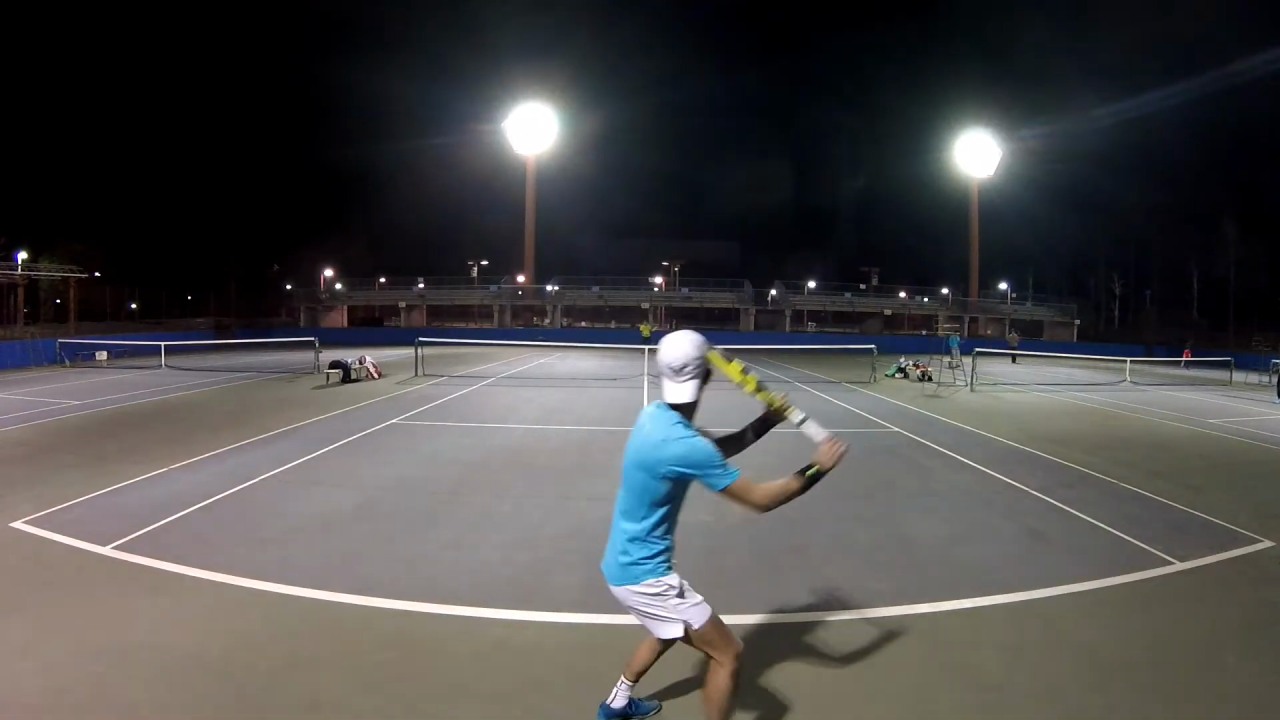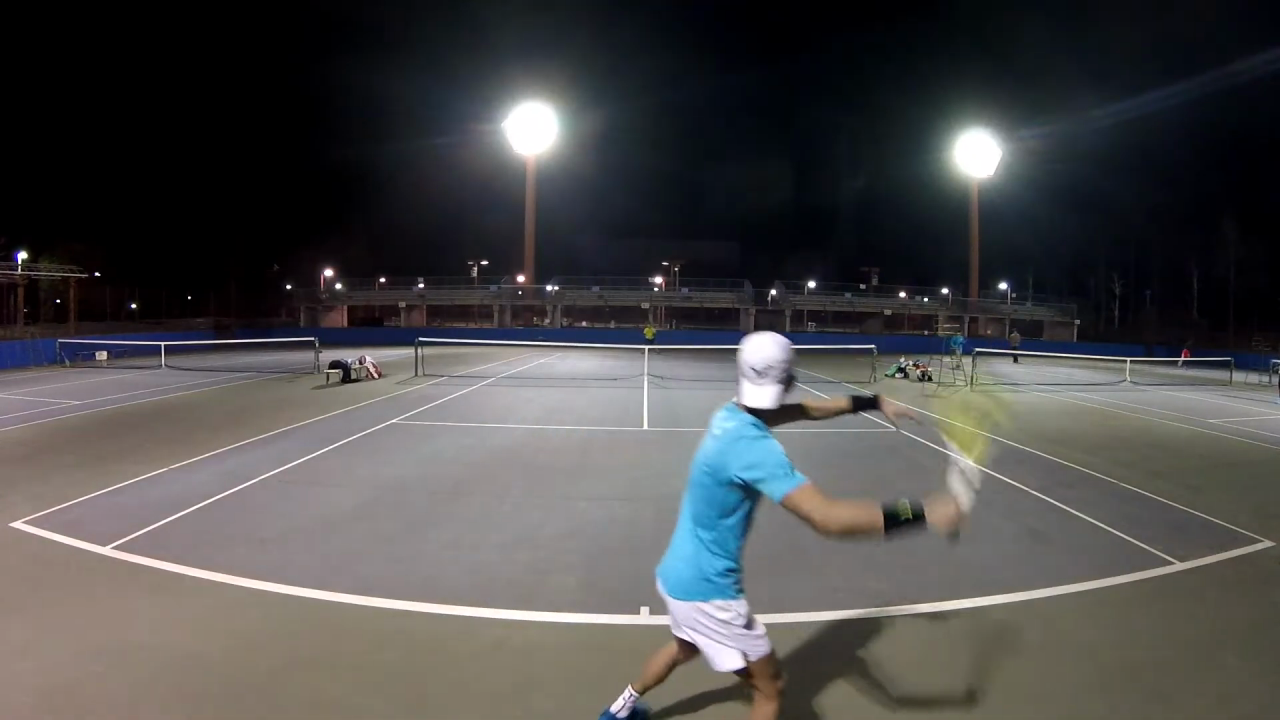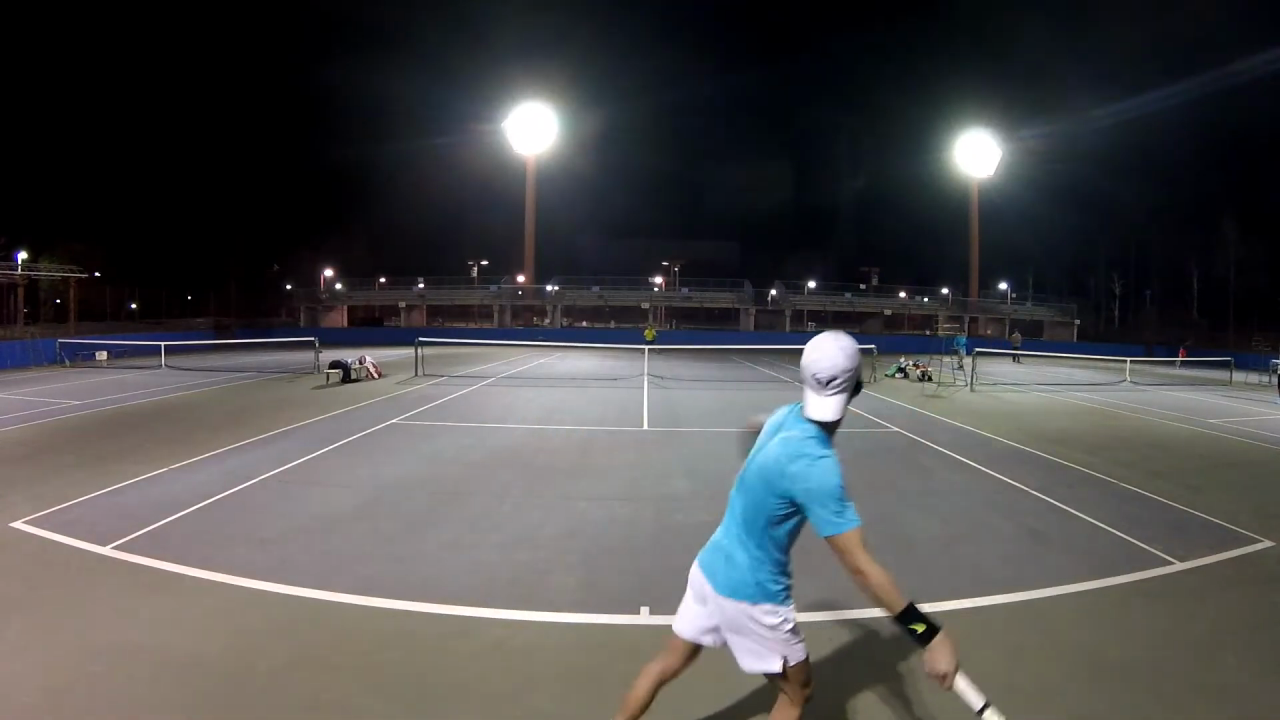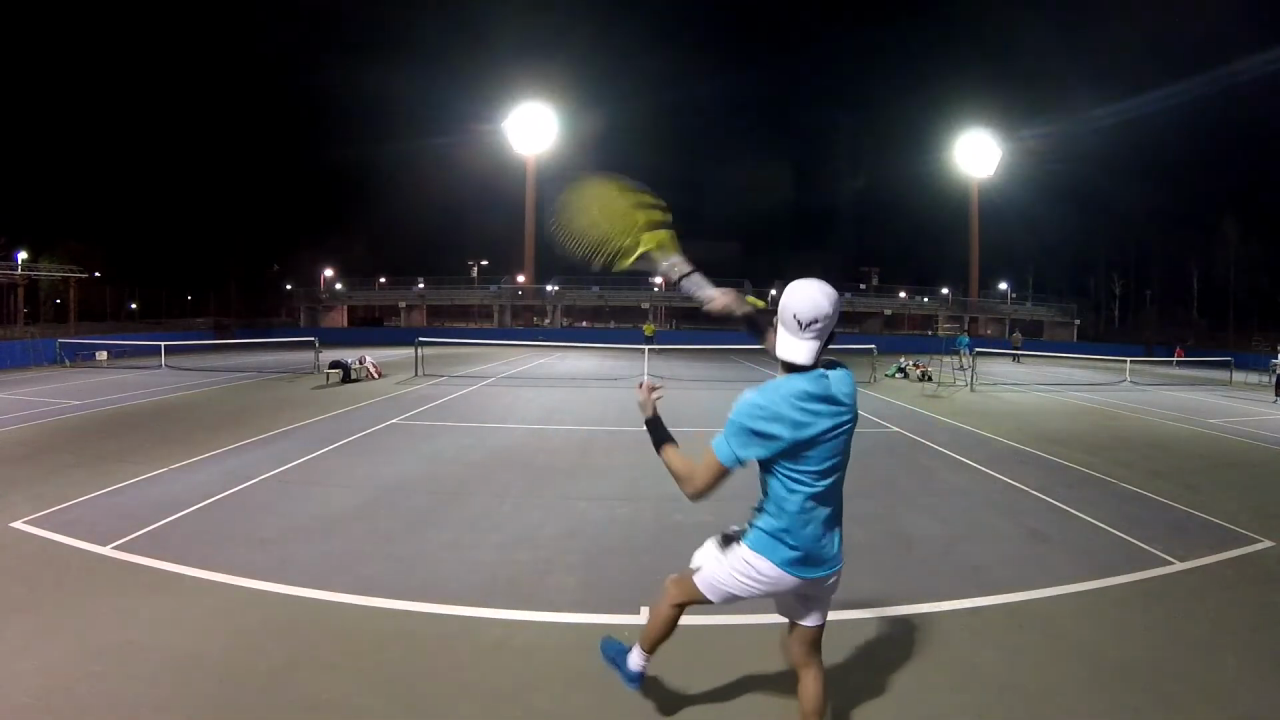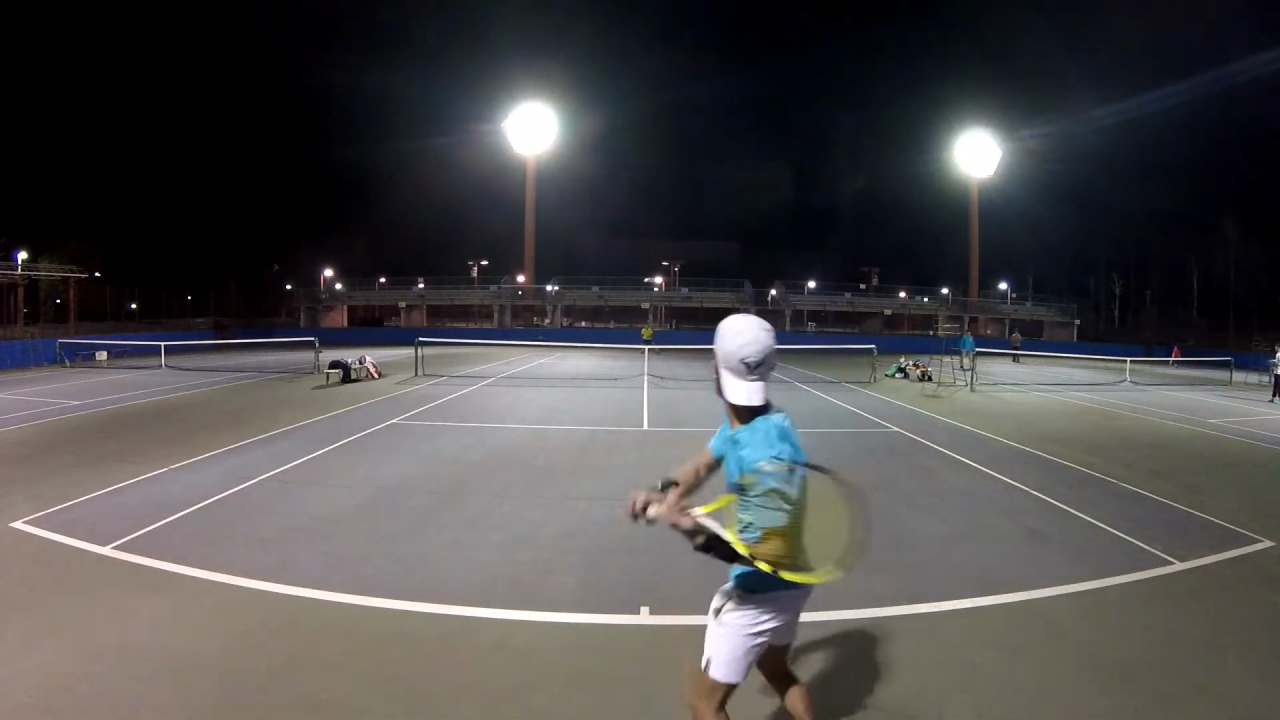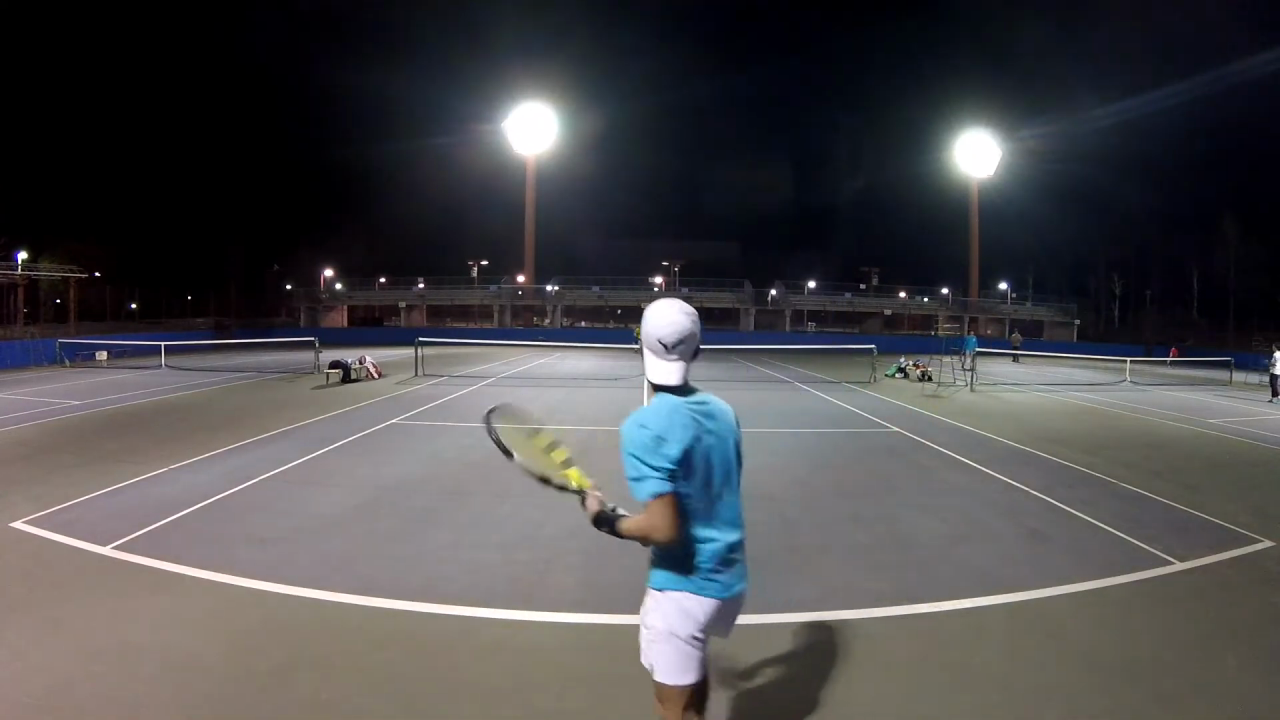
dt=0.3s
person 1, frame 1
left shoulder: (656, 415)
right shoulder: (681, 445)
left elbow: (722, 449)
right elbow: (759, 499)
left wrist: (769, 418)
right wrist: (818, 467)
left hip: (625, 563)
right hip: (643, 575)
left knee: (667, 634)
right knee: (727, 655)
person 1, frame 2
left shoulder: (731, 416)
right shoulder: (752, 446)
left elbow: (804, 409)
right elbow: (828, 519)
left wrist: (873, 403)
right wrist: (921, 514)
left hip: (676, 576)
right hip: (708, 593)
left knee: (685, 645)
right knee: (769, 687)
person 1, frame 3
left shoulder: (785, 419)
right shoulder: (818, 467)
right elbow: (860, 565)
right wrist: (929, 635)
left hip: (711, 572)
right hip: (755, 597)
left knee: (669, 665)
person 1, frame 4
left shoulder: (762, 407)
right shoulder: (841, 382)
left elbow: (696, 485)
left wrist: (653, 423)
right wrist: (755, 319)
left hip: (769, 555)
right hip: (823, 560)
left knee: (676, 591)
right knee: (807, 662)
left ankle: (636, 662)
person 1, frame 5
left shoulder: (765, 454)
right shoulder: (741, 425)
right elbow: (699, 466)
left wrist: (704, 539)
right wrist: (666, 491)
left hip: (764, 591)
right hip: (782, 585)
right knee: (775, 668)
person 1, frame 6
left shoulder: (644, 426)
right shoulder: (721, 412)
left elbow: (662, 529)
left wrist: (603, 518)
left hip: (684, 586)
right hip: (730, 578)
right knee: (691, 662)
